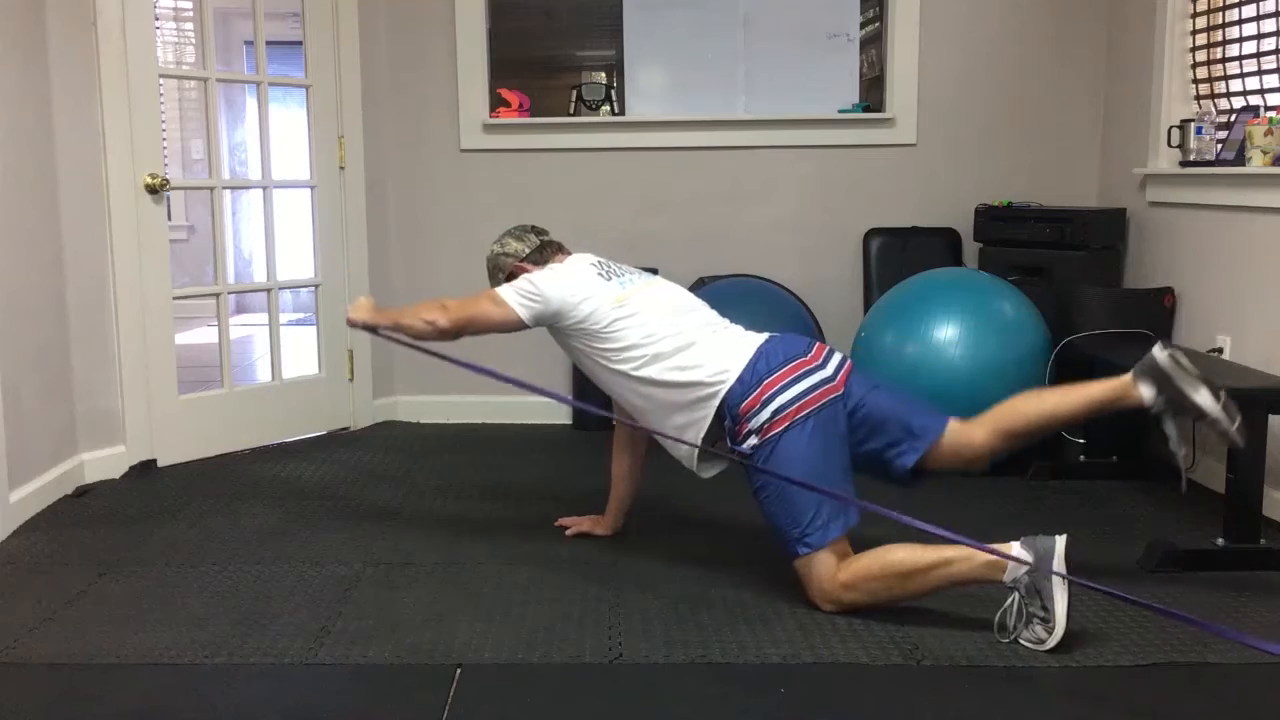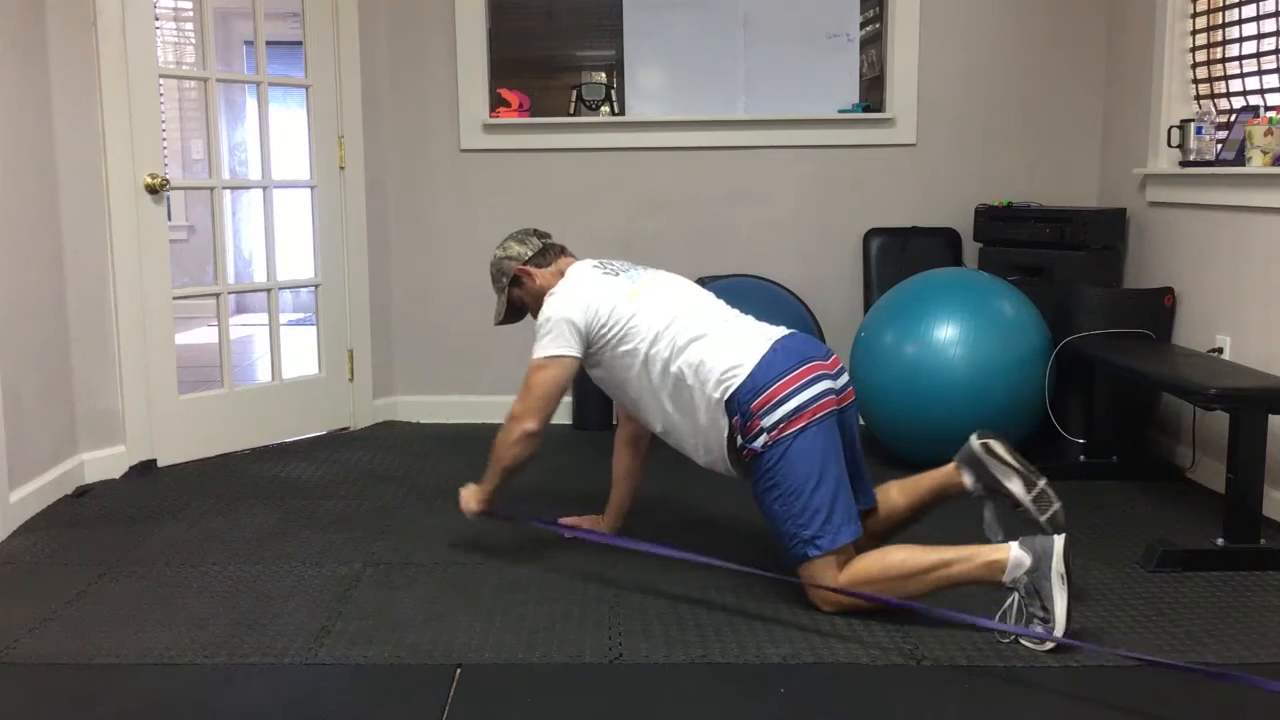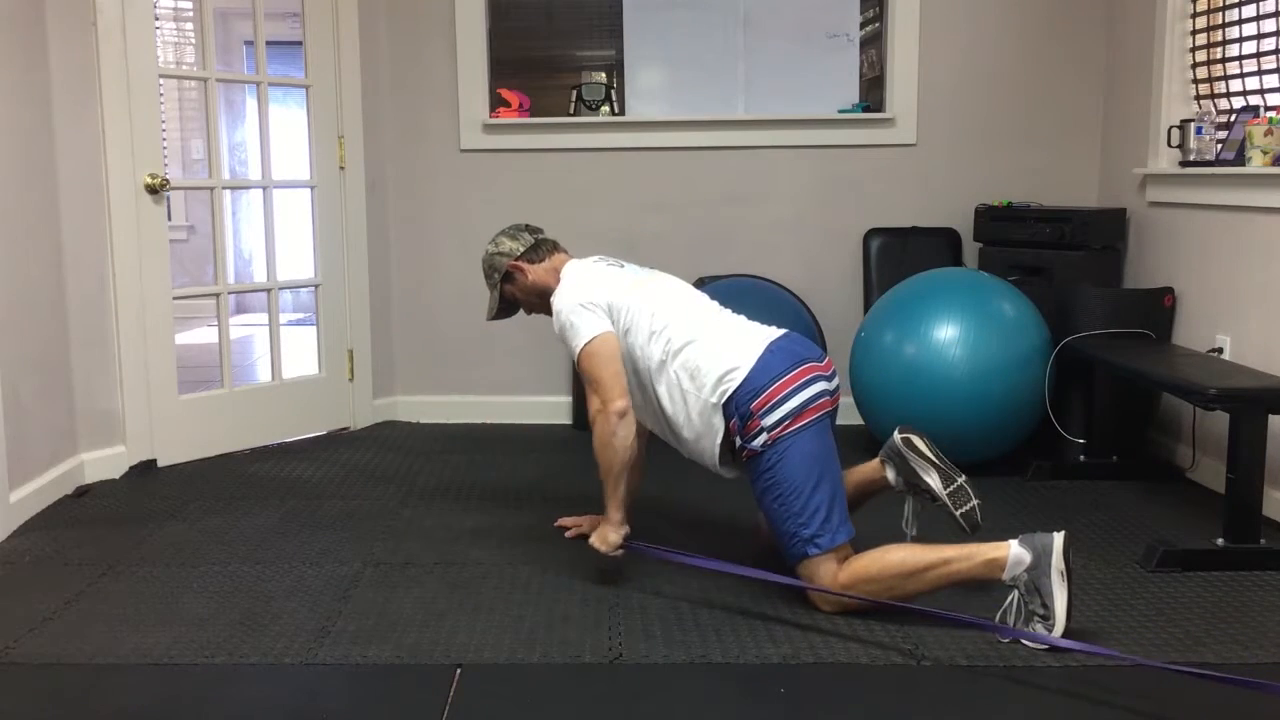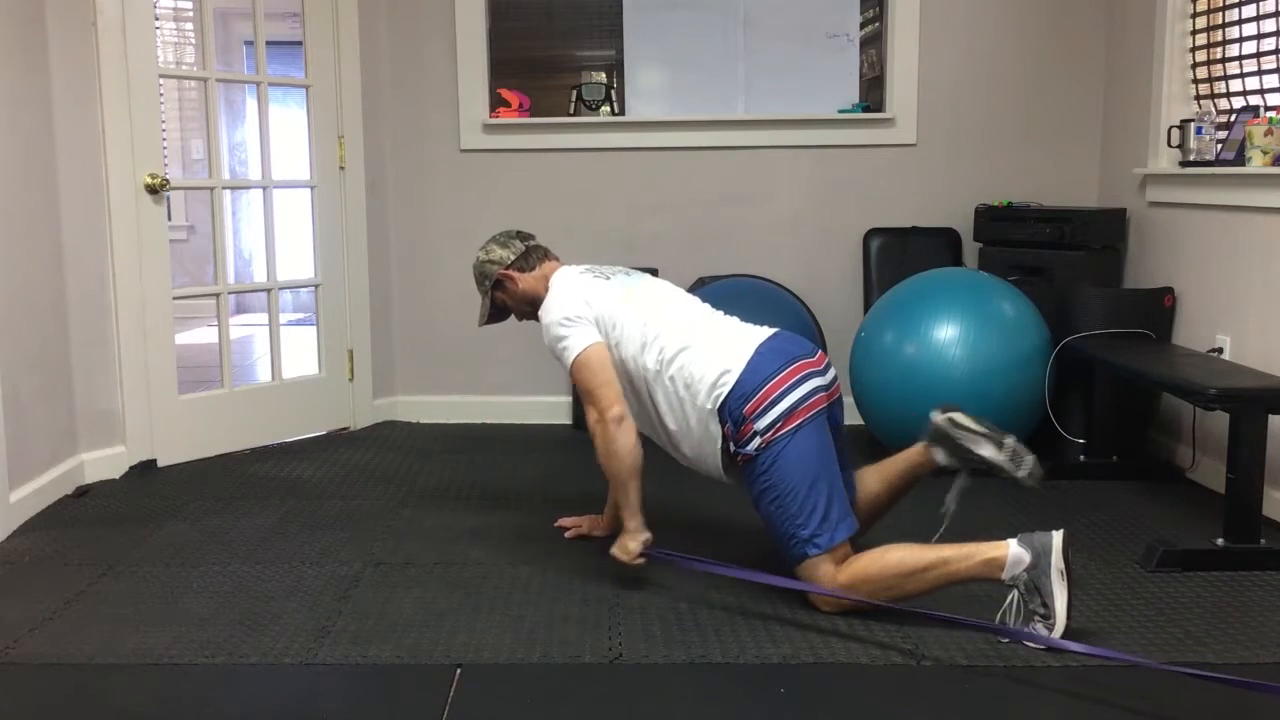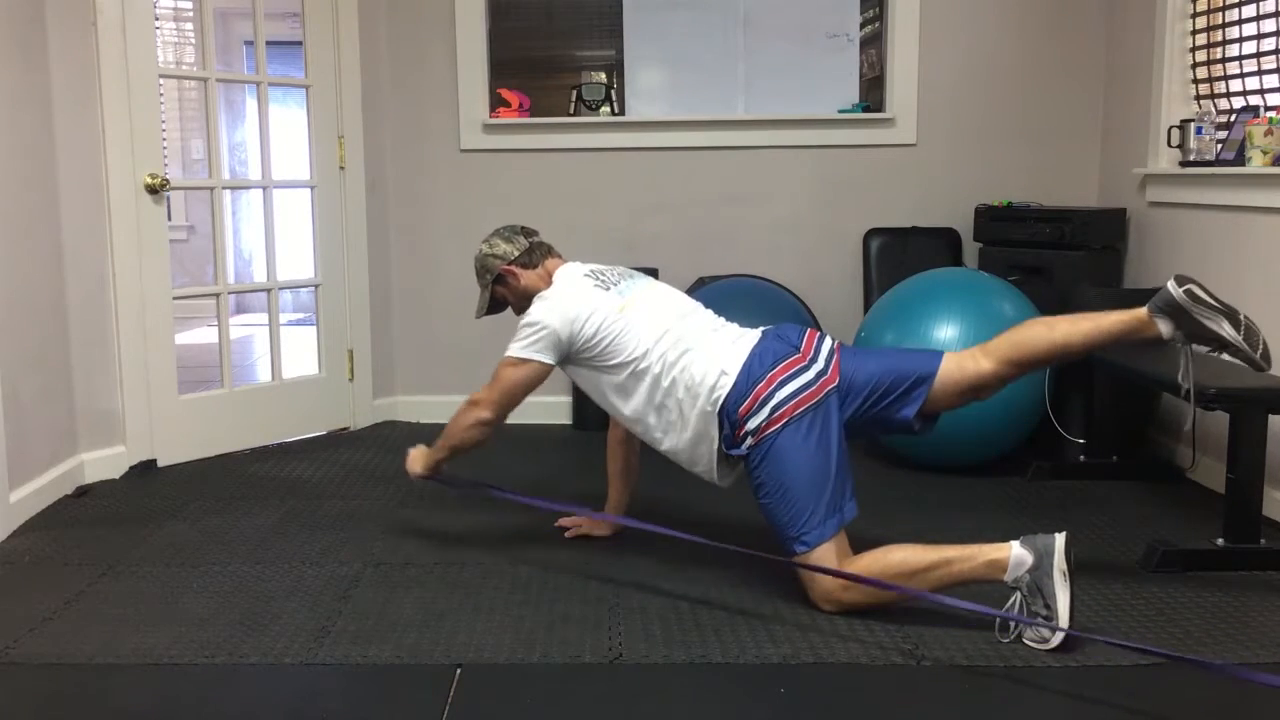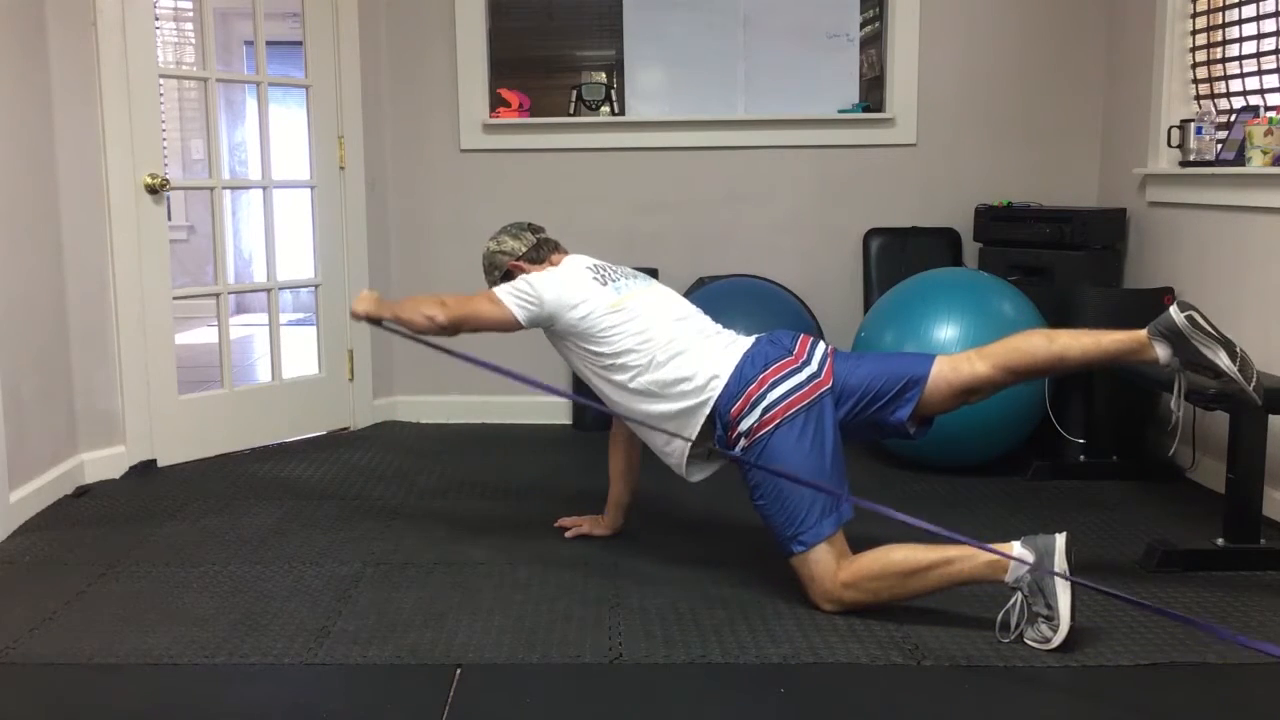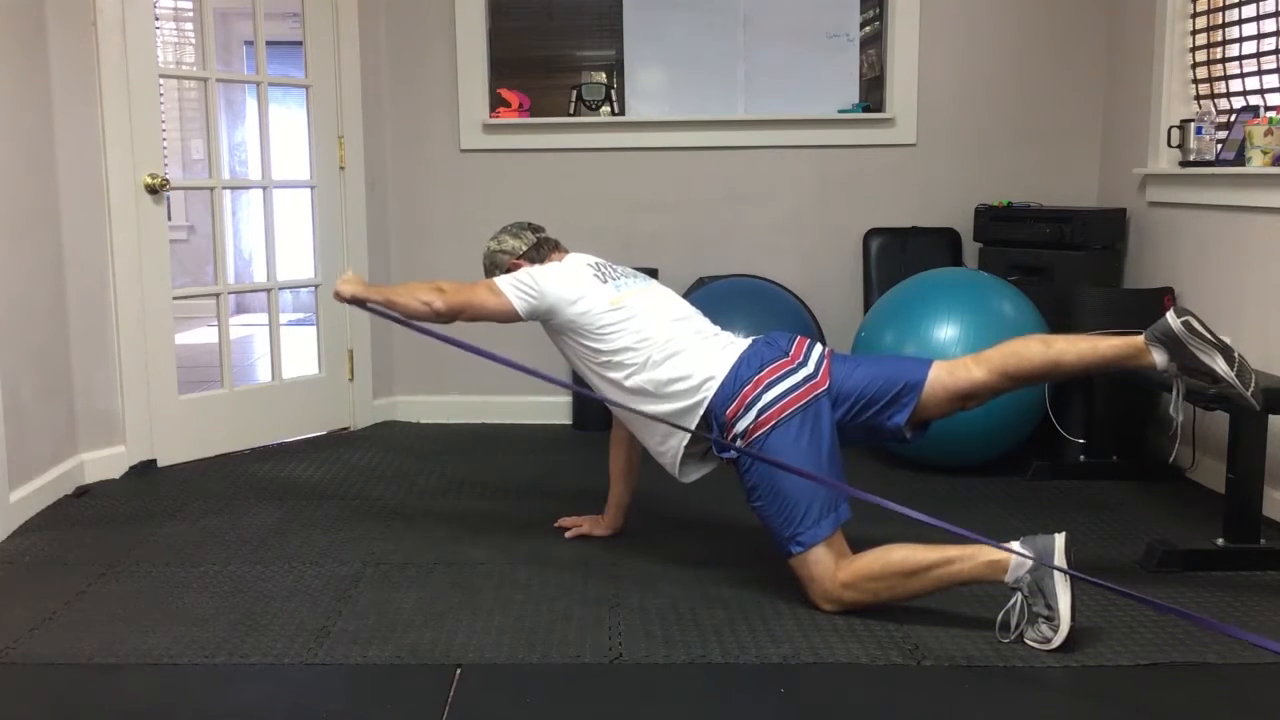
dt=0.7s
person 1, frame 1
left shoulder: (551, 287)
right shoulder: (607, 281)
left elbow: (445, 321)
right elbow: (632, 418)
left wrist: (375, 317)
right wrist: (608, 518)
left hip: (772, 407)
right hip: (806, 368)
left knee: (837, 582)
right knee: (970, 440)
left ankle: (1013, 560)
right ankle: (1139, 385)
person 1, frame 2
left shoulder: (567, 303)
right shoulder: (618, 284)
left elbow: (527, 423)
right elbow: (634, 420)
left wrist: (483, 492)
right wrist: (610, 519)
left hip: (775, 405)
right hip: (810, 368)
left knee: (834, 583)
right knee: (860, 527)
left ankle: (1017, 560)
right ankle: (964, 471)
person 1, frame 3
left shoulder: (572, 298)
right shoulder: (607, 278)
left elbow: (614, 412)
right elbow: (637, 411)
left wrist: (615, 519)
right wrist: (605, 516)
left hip: (767, 404)
right hip: (795, 369)
left knee: (831, 584)
right knee: (784, 527)
left ankle: (1018, 556)
right ankle: (890, 467)
person 1, frame 4
left shoulder: (561, 308)
right shoulder: (602, 283)
left elbow: (613, 420)
right elbow: (624, 414)
left wrist: (633, 527)
right wrist: (605, 518)
left hip: (764, 407)
right hip: (796, 363)
left knee: (832, 582)
right knee: (844, 513)
left ankle: (1015, 556)
right ankle: (933, 451)
person 1, frame 5
left shoulder: (553, 312)
right shoulder: (607, 280)
left elbow: (486, 410)
right elbow: (628, 410)
left wrist: (431, 456)
right wrist: (610, 515)
left hip: (770, 411)
right hip: (799, 358)
left knee: (836, 584)
right knee: (988, 364)
left ankle: (1014, 560)
right ankle: (1161, 315)
person 1, frame 6
left shoulder: (552, 289)
right shoulder: (608, 275)
left elbow: (441, 317)
right elbow: (627, 411)
left wrist: (374, 307)
right wrist: (608, 516)
left hip: (759, 409)
right hip: (791, 361)
left knee: (836, 583)
right knee: (979, 370)
left ankle: (1016, 559)
right ankle: (1159, 338)
person 1, frame 7
left shoulder: (551, 284)
right shoulder: (607, 275)
left elbow: (439, 302)
right elbow: (629, 408)
left wrist: (362, 291)
right wrist: (611, 516)
left hip: (756, 410)
right hip: (789, 363)
left knee: (835, 583)
right knee: (974, 375)
left ankle: (1016, 558)
right ankle: (1156, 344)
